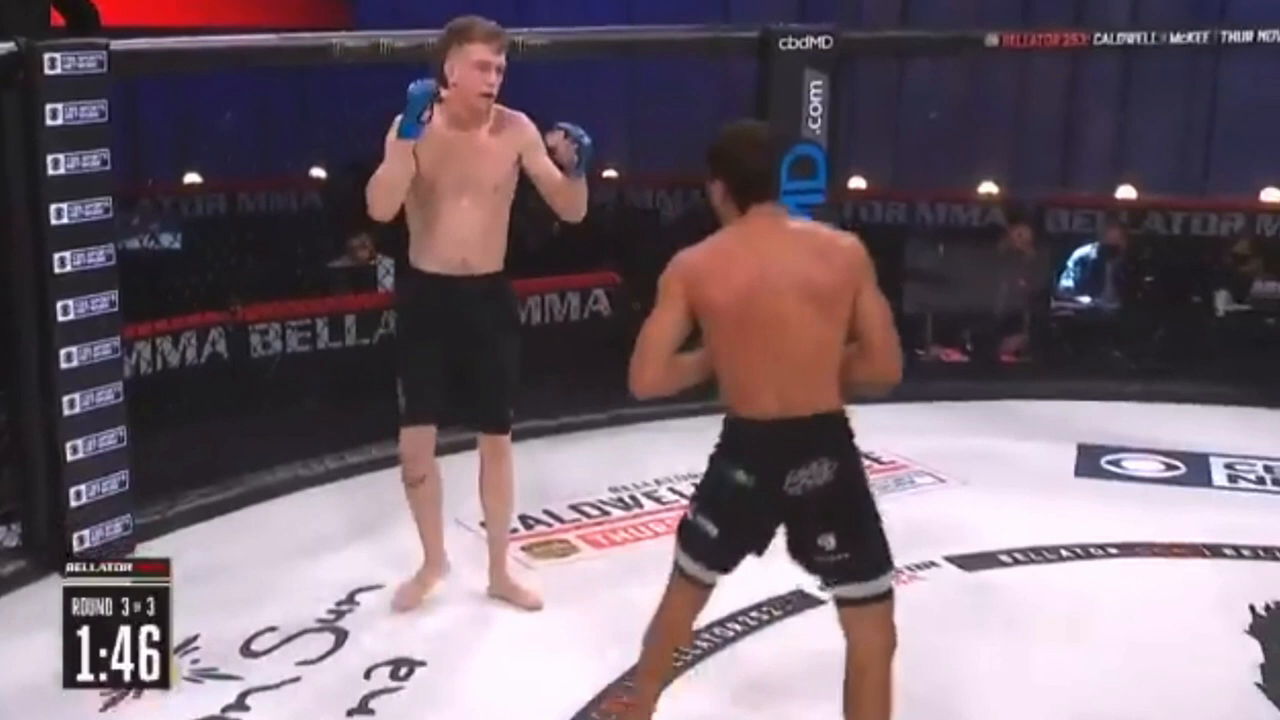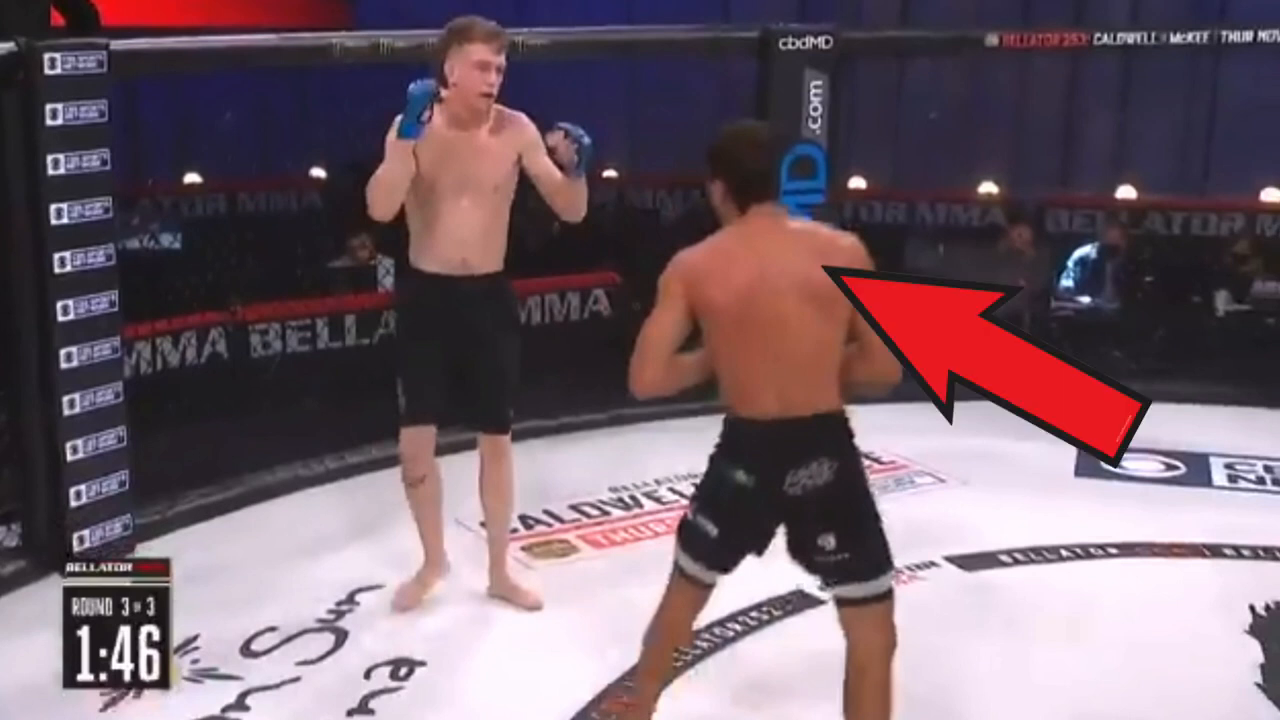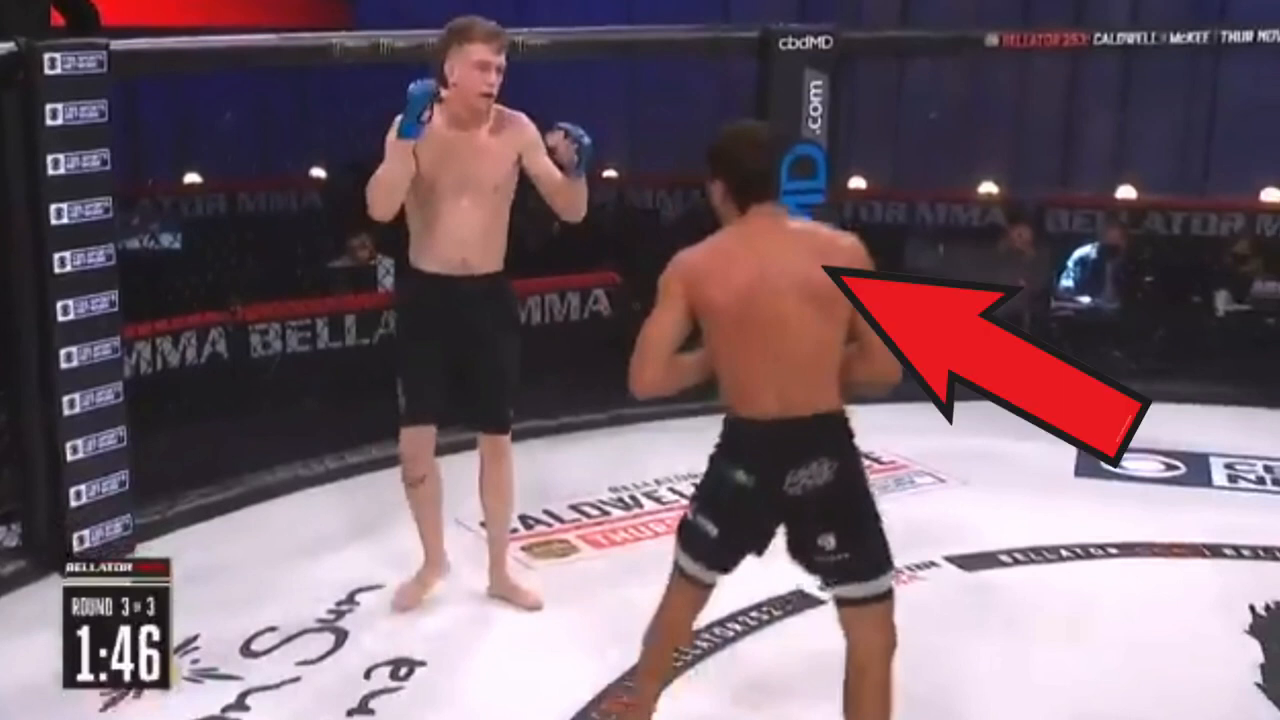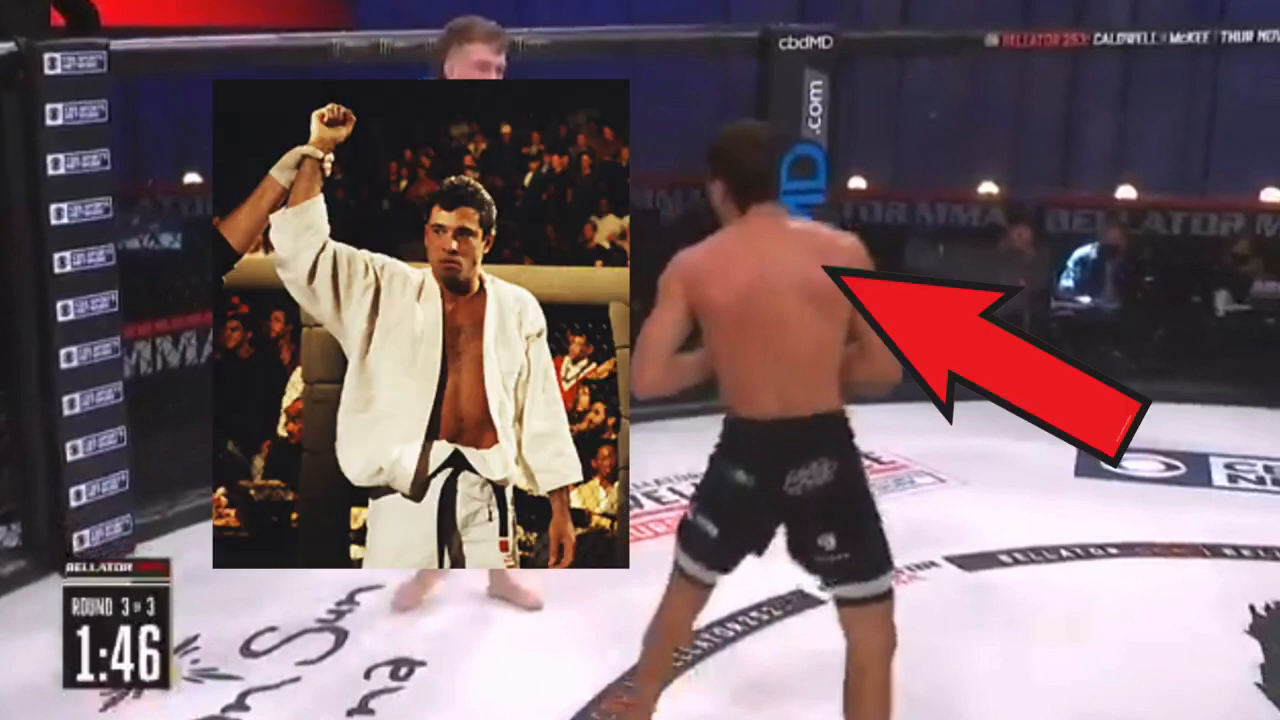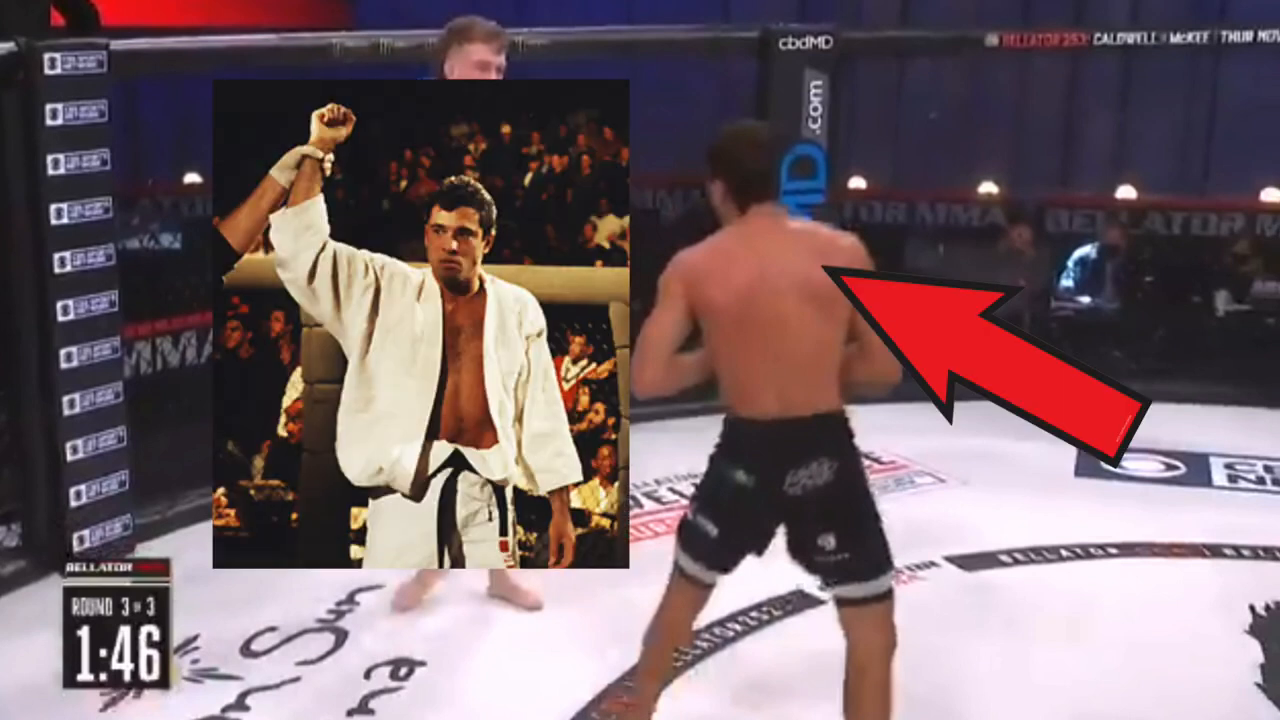
dt=1s
person 1, frame 1
left shoulder: (692, 266)
right shoulder: (845, 251)
left elbow: (646, 380)
right elbow: (885, 368)
left hip: (746, 452)
right hip: (825, 452)
left knee: (684, 590)
right knee: (872, 629)
person 1, frame 2
left shoulder: (692, 266)
right shoulder: (843, 250)
left elbow: (646, 379)
right elbow: (886, 368)
left hip: (744, 452)
right hip: (825, 453)
left knee: (683, 590)
right knee: (872, 631)
person 1, frame 3
left shoulder: (692, 267)
right shoulder: (843, 251)
left elbow: (646, 379)
right elbow: (885, 369)
left hip: (745, 452)
right hip: (824, 452)
left knee: (683, 590)
right knee: (872, 632)
person 1, frame 4
left shoulder: (692, 266)
right shoulder: (843, 250)
left elbow: (646, 380)
right elbow: (885, 369)
left hip: (745, 452)
right hip: (825, 452)
left knee: (683, 591)
right knee: (872, 630)
person 1, frame 5
left shoulder: (692, 266)
right shoulder: (844, 250)
left elbow: (647, 380)
right elbow: (885, 369)
left hip: (745, 452)
right hip: (825, 452)
left knee: (683, 591)
right knee: (872, 631)
person 2, frame 1
left shoulder: (515, 130)
right shoulder: (412, 127)
left elbow: (571, 212)
right elbow: (380, 210)
left wrist: (574, 168)
right wrist: (409, 131)
left hip: (489, 296)
right hip: (425, 295)
left knee: (496, 440)
right knee: (414, 442)
left ankle: (499, 571)
right ankle: (433, 561)
person 2, frame 2
left shoulder: (515, 131)
right shoulder: (411, 128)
left elbow: (571, 212)
right elbow: (380, 209)
left wrist: (574, 167)
right wrist: (410, 132)
left hip: (488, 296)
right hip: (426, 295)
left knee: (496, 440)
right knee: (414, 444)
left ankle: (499, 570)
right ankle: (433, 561)
person 2, frame 3
left shoulder: (516, 130)
right shoulder: (412, 126)
left elbow: (572, 211)
right elbow: (380, 209)
left wrist: (574, 168)
right wrist: (410, 131)
left hip: (489, 297)
right hip: (425, 295)
left knee: (496, 441)
right knee: (415, 442)
left ankle: (499, 571)
right ankle: (433, 561)
person 2, frame 4
left shoulder: (517, 309)
right shoulder: (385, 291)
left elbow: (541, 411)
right elbow: (302, 250)
left wrist: (560, 510)
right wrist: (317, 151)
left hip: (482, 490)
right hip: (405, 489)
right knee: (396, 609)
person 2, frame 5
left shoulder: (517, 309)
right shoulder: (385, 290)
left elbow: (540, 410)
right elbow: (302, 249)
left wrist: (560, 510)
right wrist: (318, 151)
left hip: (482, 492)
right hip: (405, 493)
